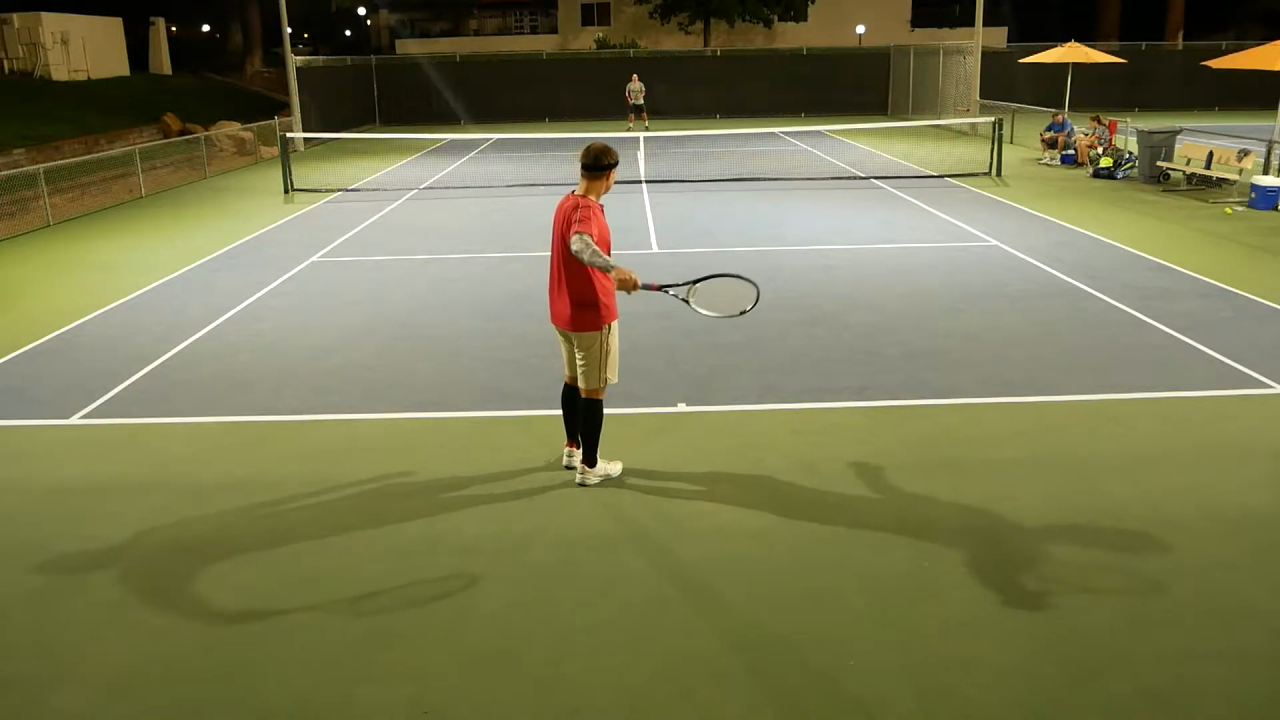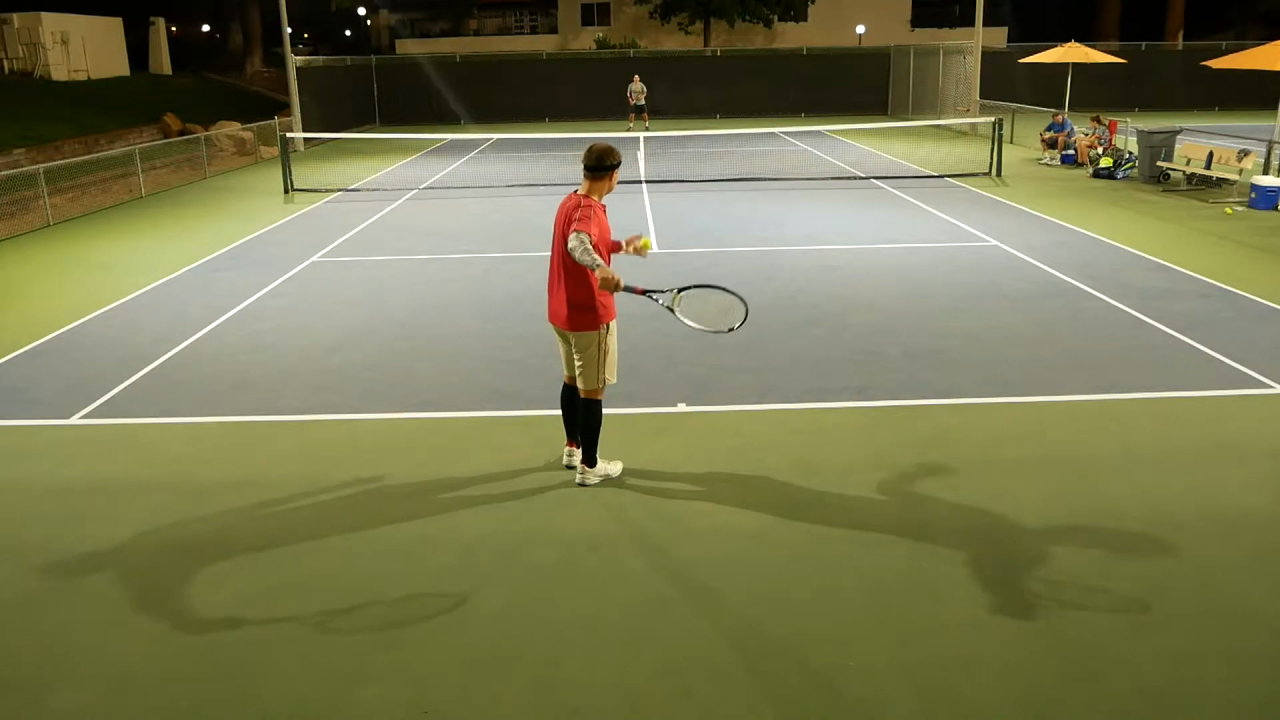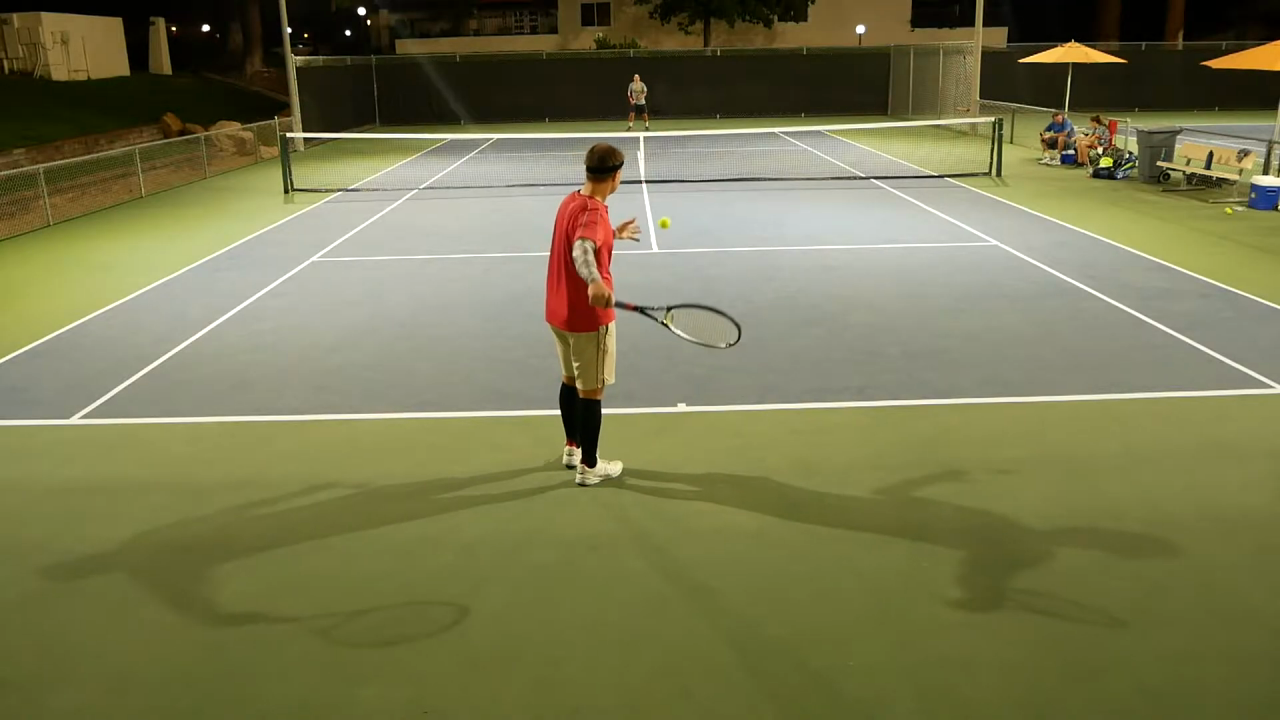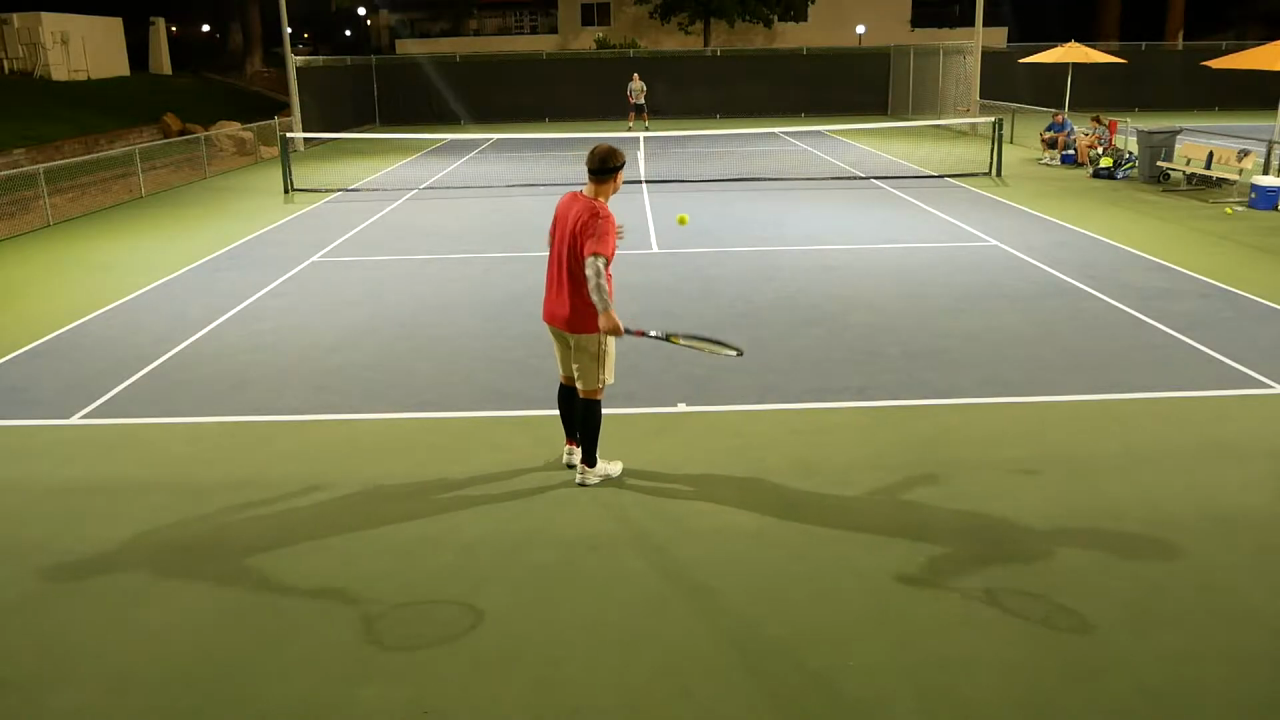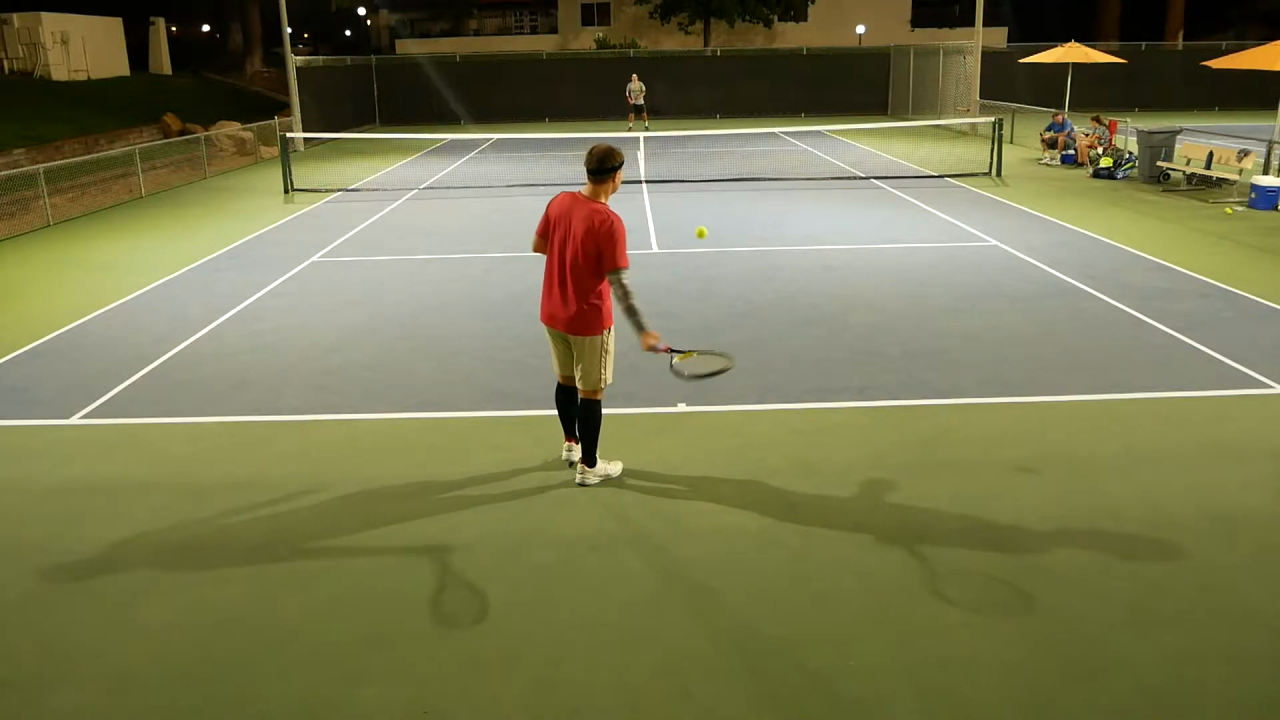
dt=0.1s
person 1, frame 1
left shoulder: (569, 201)
right shoulder: (586, 208)
right elbow: (581, 246)
left wrist: (610, 269)
right wrist: (614, 270)
left hip: (564, 313)
right hip: (591, 316)
left knee: (572, 381)
right knee: (593, 392)
left ankle: (572, 448)
right ankle: (589, 466)
person 1, frame 2
left shoulder: (571, 200)
right shoulder: (589, 208)
right elbow: (576, 244)
left wrist: (619, 246)
right wrist: (599, 268)
left hip: (562, 312)
right hip: (589, 316)
left knee: (572, 380)
right knee: (592, 391)
left ankle: (572, 447)
right ankle: (589, 466)
person 1, frame 3
left shoulder: (571, 200)
right shoulder: (593, 211)
right elbow: (581, 251)
left wrist: (613, 234)
right wrist: (595, 282)
left hip: (559, 313)
right hip: (588, 318)
left knee: (570, 381)
right knee: (591, 392)
left ankle: (572, 447)
right ankle: (588, 466)
person 1, frame 4
left shoulder: (567, 202)
right shoulder: (601, 217)
right elbow: (594, 269)
right wrist: (605, 312)
left hip: (555, 313)
right hip: (587, 319)
left knee: (568, 382)
right knee: (591, 392)
left ankle: (572, 445)
right ankle: (589, 466)
person 1, frame 5
left shoulder: (559, 202)
right shoulder: (609, 221)
left elbow: (539, 246)
right elbow: (618, 283)
right wrist: (642, 330)
left hip: (552, 314)
right hip: (588, 320)
left knee: (566, 380)
right knee: (590, 392)
left ankle: (571, 443)
right ankle: (589, 466)
